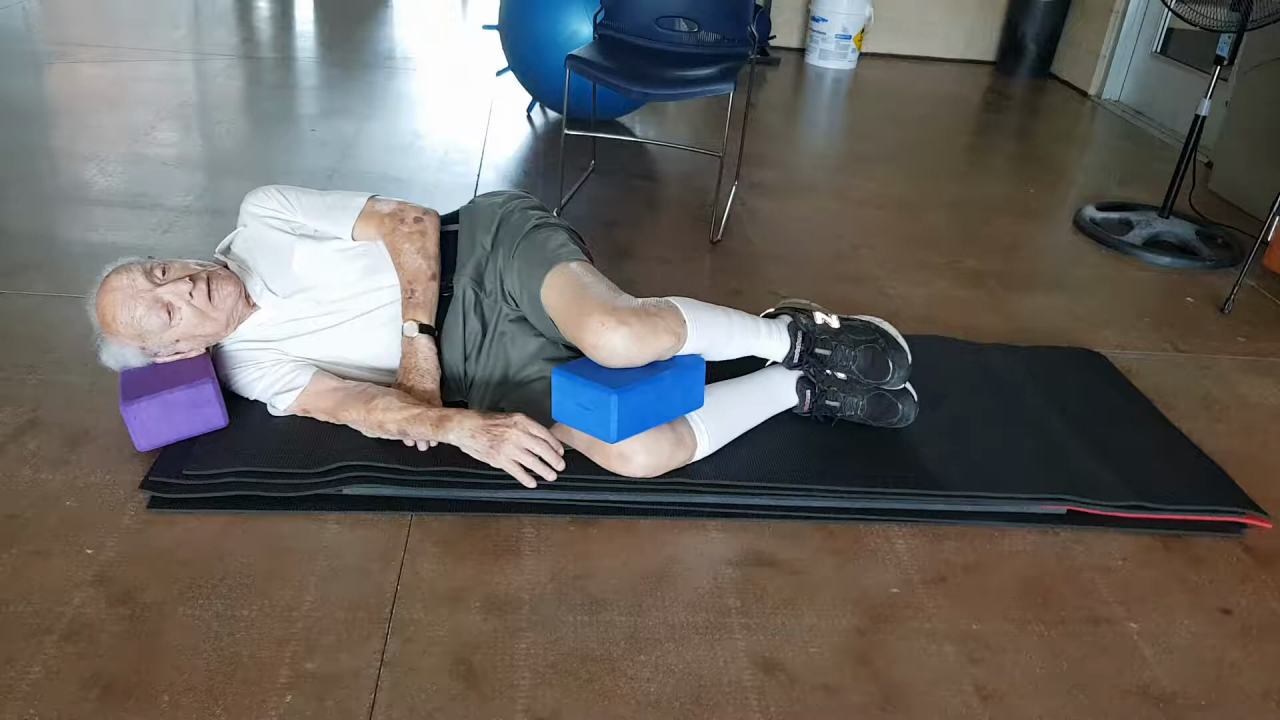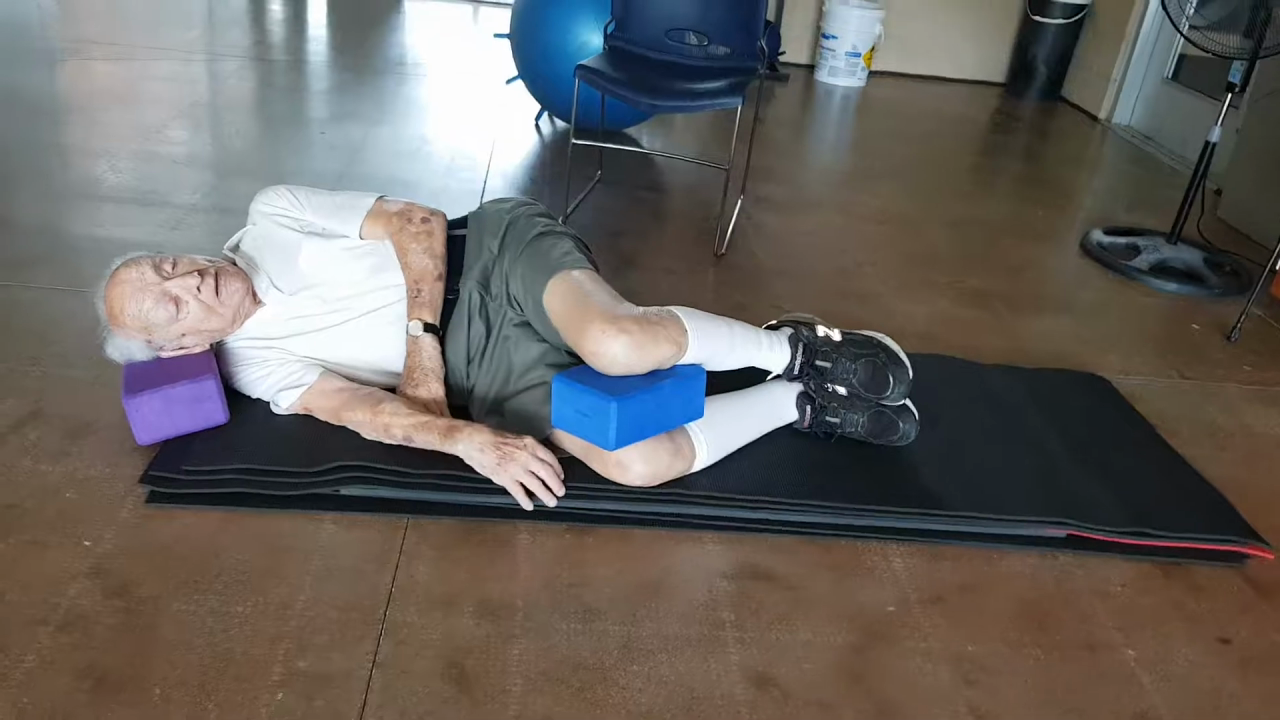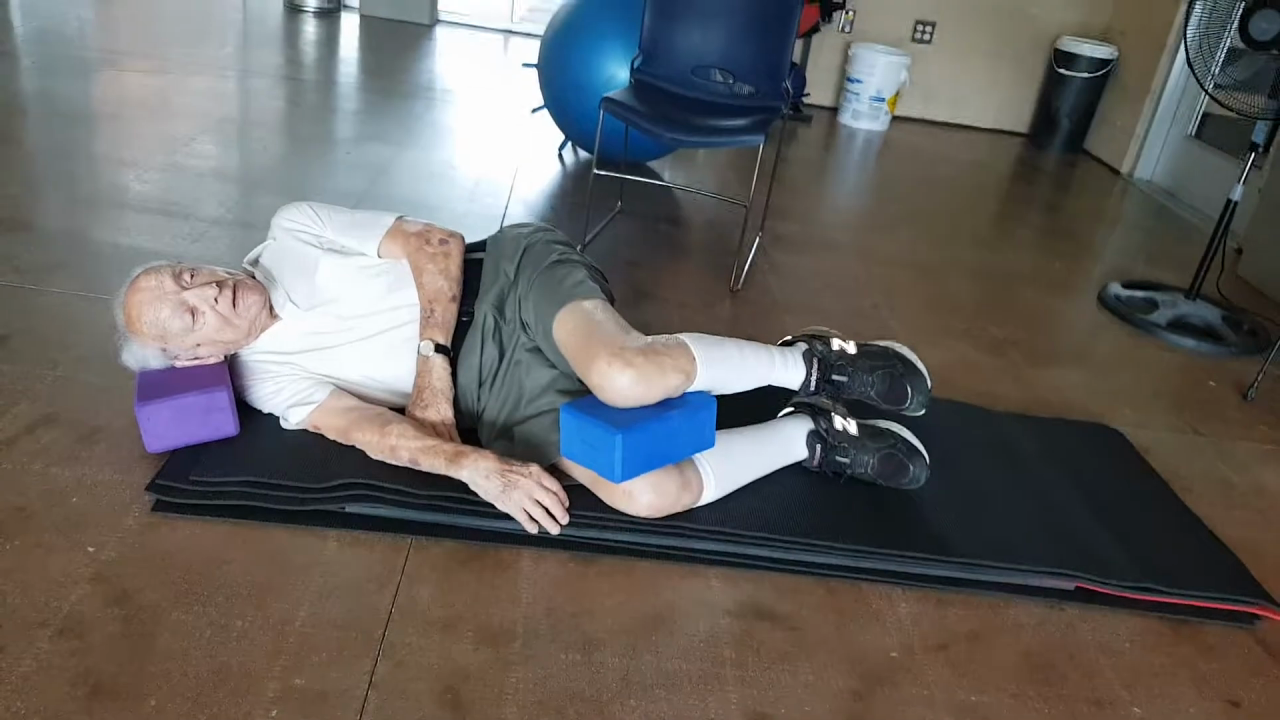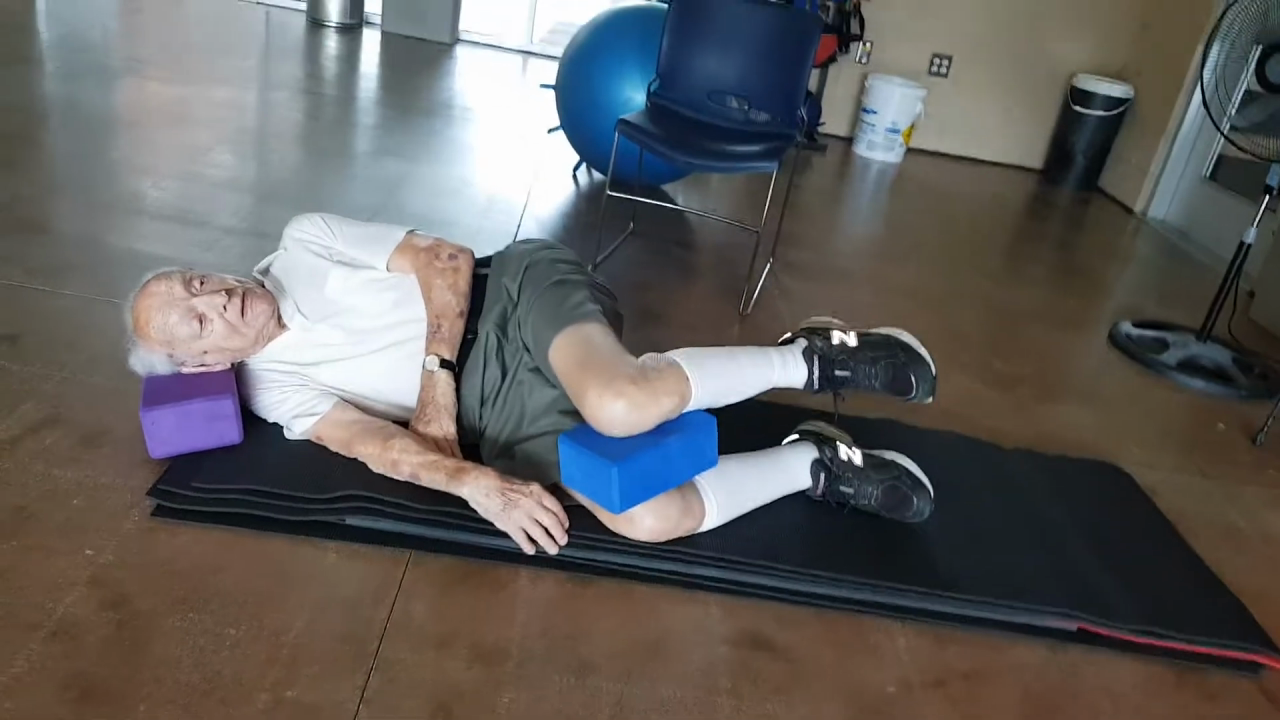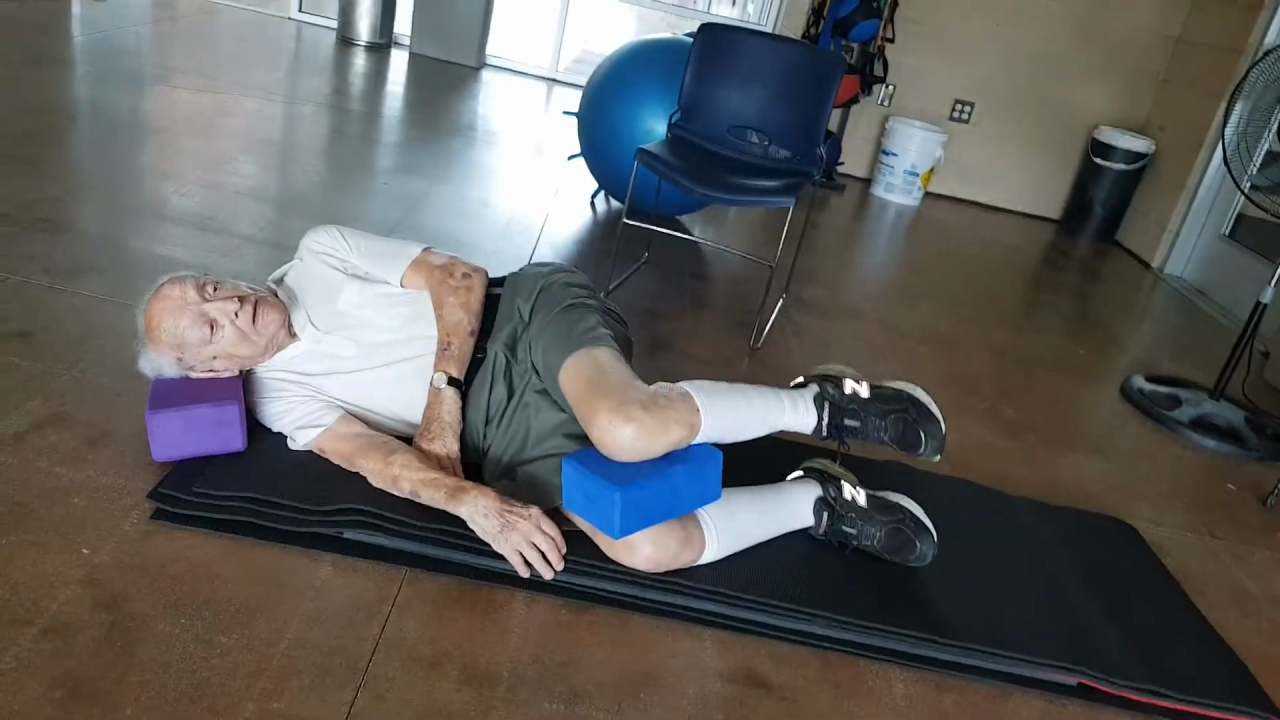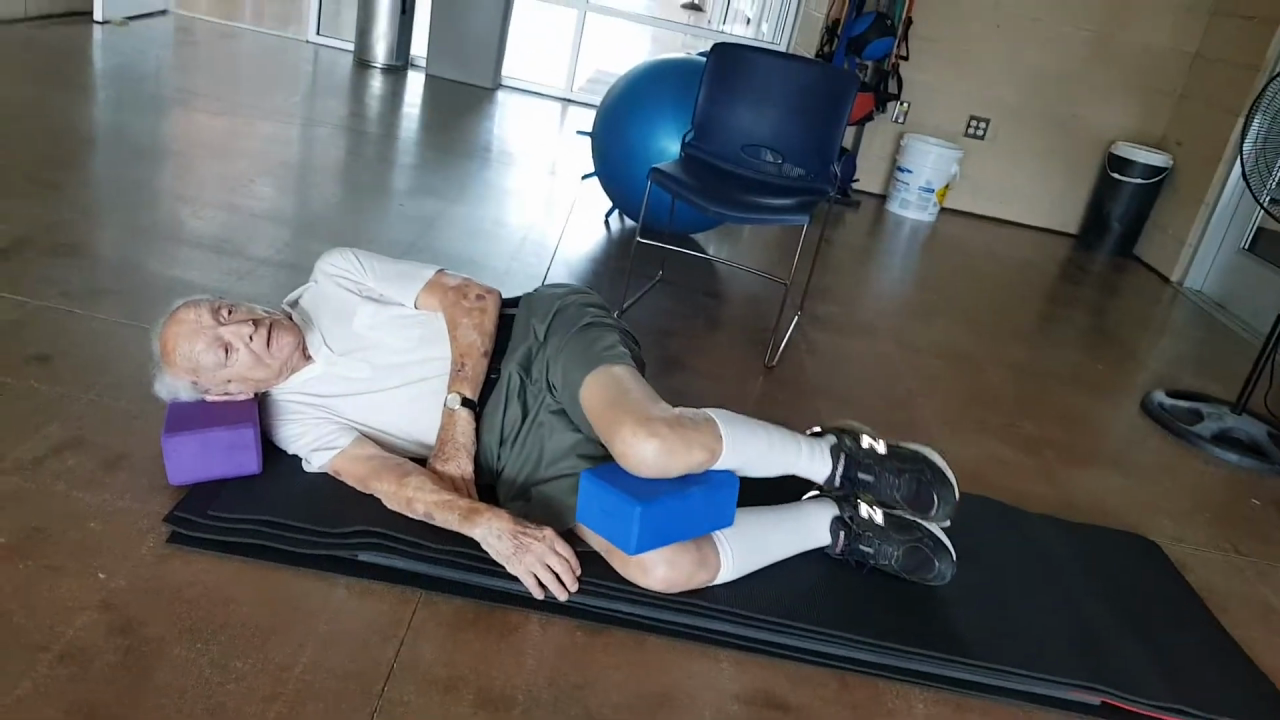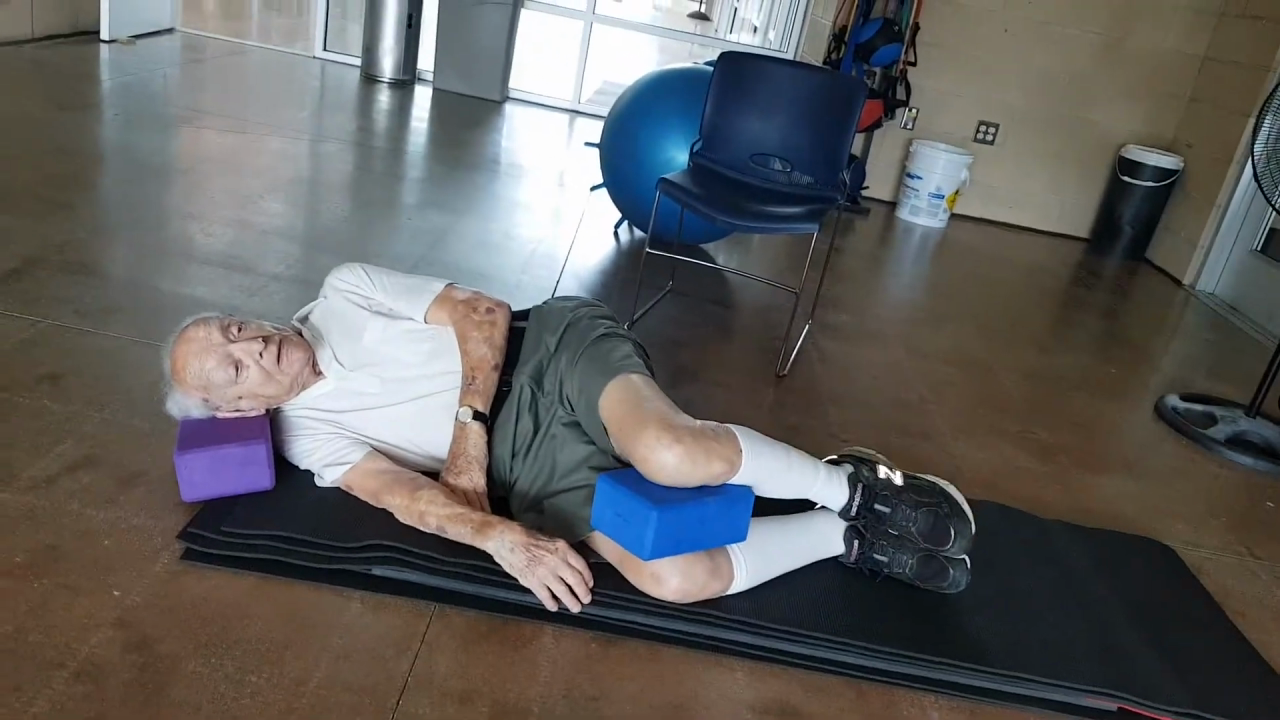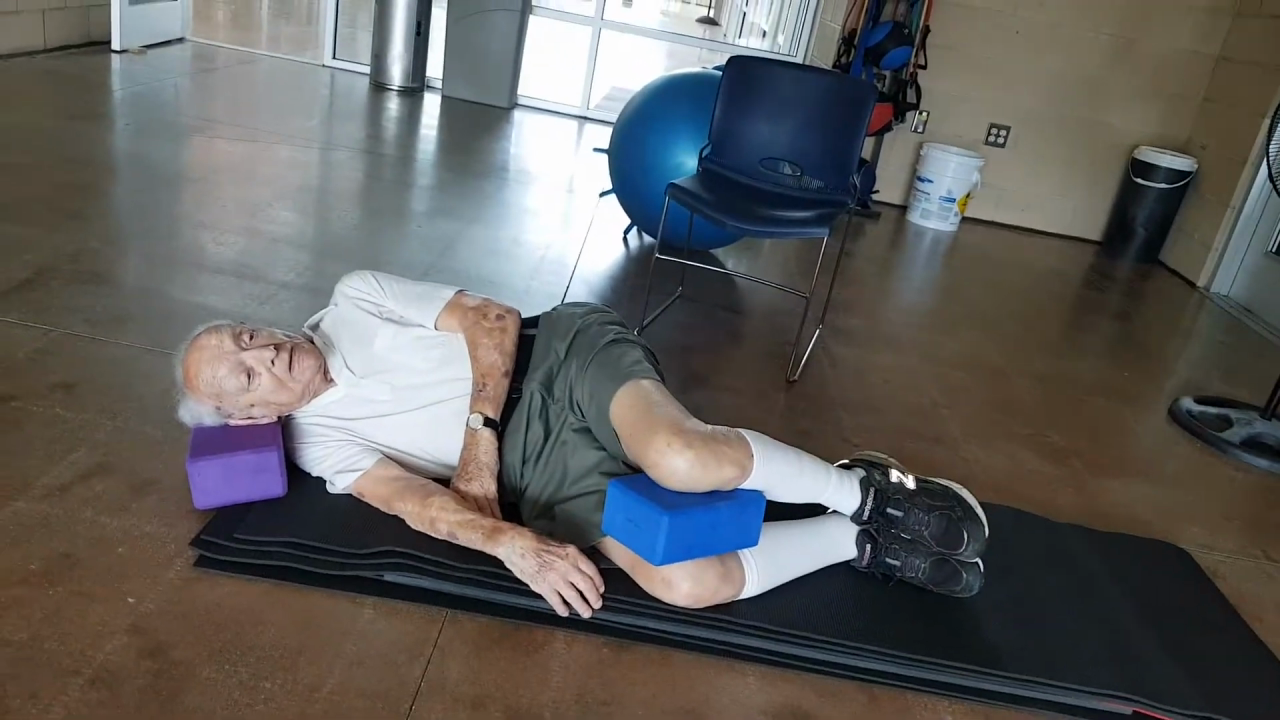
dt=0.3s
person 1, frame 1
left shoulder: (262, 217)
right shoulder: (250, 371)
left elbow: (410, 223)
right elbow: (359, 409)
left wrist: (415, 339)
right wrist: (461, 426)
right hip: (475, 363)
left knee: (616, 336)
right knee: (640, 453)
left ankle: (788, 336)
right ankle: (798, 389)
person 1, frame 2
left shoulder: (271, 216)
right shoulder: (253, 367)
left elbow: (418, 223)
right elbow: (363, 411)
left wrist: (419, 338)
right wrist: (465, 439)
right hip: (484, 366)
left knee: (617, 342)
right knee: (637, 460)
left ankle: (789, 348)
right ankle: (798, 403)
person 1, frame 3
left shoulder: (292, 231)
right shoulder: (267, 383)
left elbow: (436, 245)
right elbow: (377, 431)
left wrist: (429, 356)
right wrist: (474, 465)
right hip: (495, 392)
left knee: (623, 375)
right knee: (646, 493)
left ankle: (806, 364)
right ankle: (811, 438)
person 1, frame 4
left shoulder: (303, 242)
right shoulder: (273, 392)
left elbow: (446, 260)
right elbow: (378, 444)
left wrist: (434, 373)
right wrist: (474, 482)
right hip: (498, 413)
left knee: (618, 403)
right knee: (648, 518)
left ankle: (810, 360)
right ankle: (815, 464)
person 1, frame 5
left shoulder: (319, 253)
right shoulder: (280, 401)
left elbow: (460, 279)
right elbow: (379, 460)
left wrist: (441, 390)
right wrist: (475, 504)
right hip: (502, 433)
left knee: (628, 429)
right knee: (649, 549)
left ankle: (819, 407)
right ankle: (820, 504)
person 1, frame 6
left shoulder: (334, 276)
right shoulder: (294, 422)
left elbow: (474, 300)
right elbow: (393, 482)
left wrist: (455, 410)
right wrist: (488, 525)
right hip: (518, 453)
left knee: (648, 444)
right knee: (664, 567)
left ankle: (833, 458)
right ankle: (836, 524)
person 1, frame 7
left shoulder: (344, 290)
right shoulder: (305, 436)
left elbow: (483, 314)
right elbow: (404, 495)
left wrist: (468, 424)
right wrist: (500, 538)
right hip: (530, 464)
left knee: (669, 453)
right knee: (675, 578)
left ankle: (851, 487)
right ankle: (851, 538)
person 1, frame 8
left shoulder: (354, 299)
right shoulder: (316, 443)
left elbow: (493, 319)
right elbow: (415, 502)
left wrist: (478, 428)
right wrist: (512, 545)
right hip: (541, 472)
left knee: (679, 458)
right knee: (686, 582)
left ankle: (861, 489)
right ankle: (861, 541)
